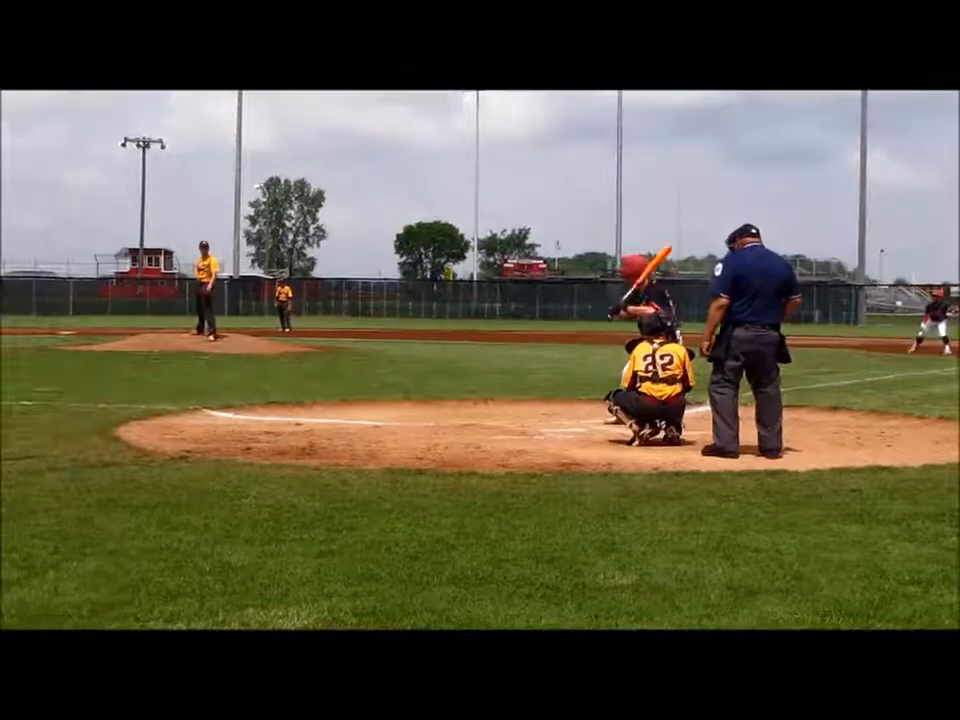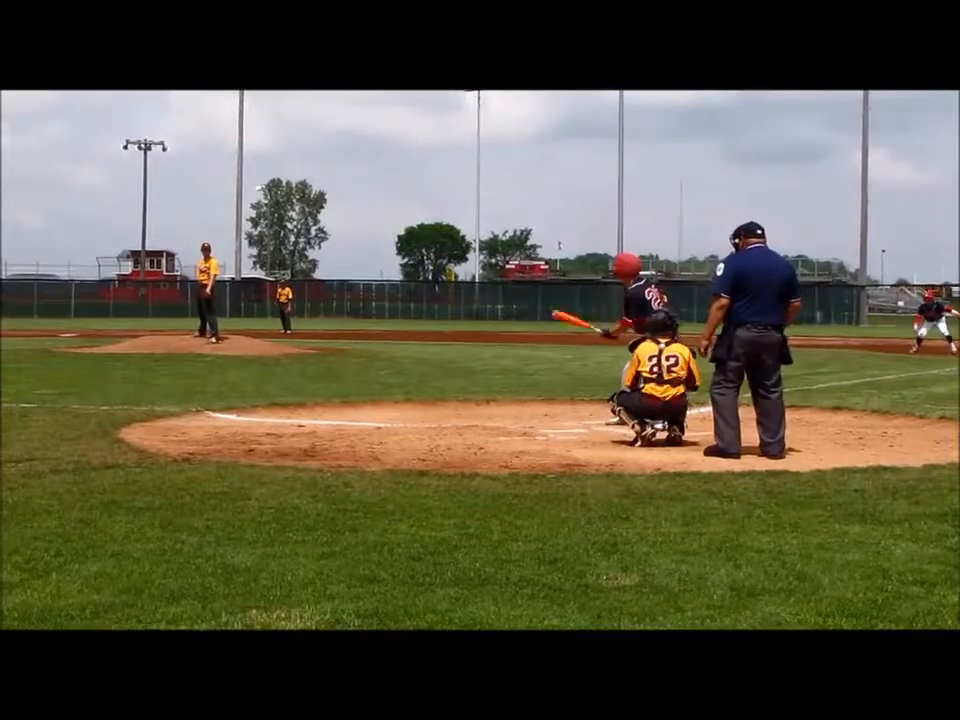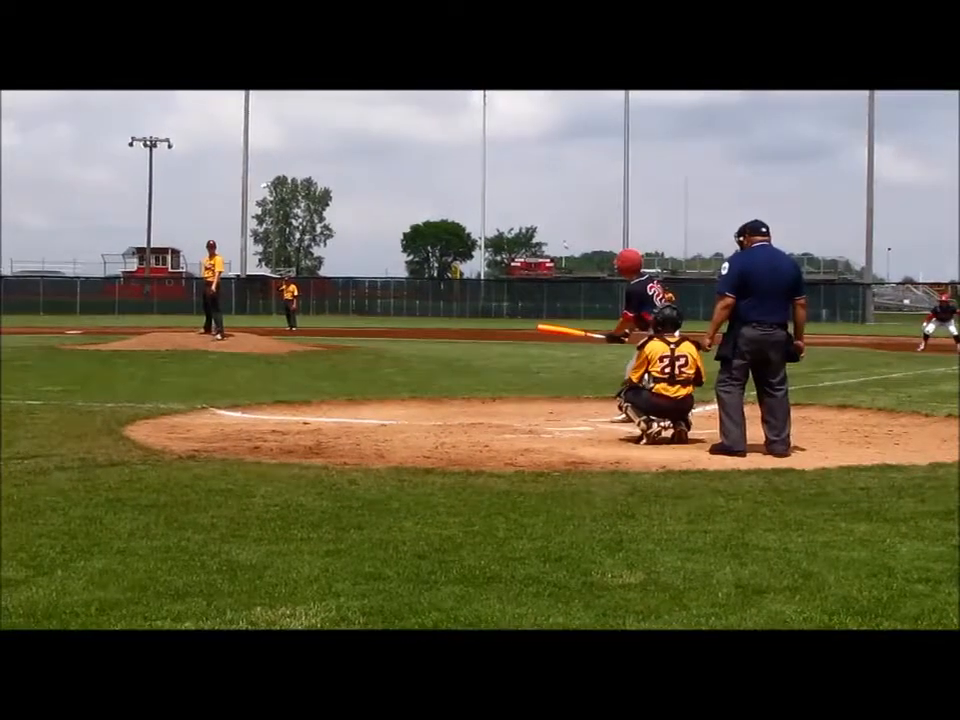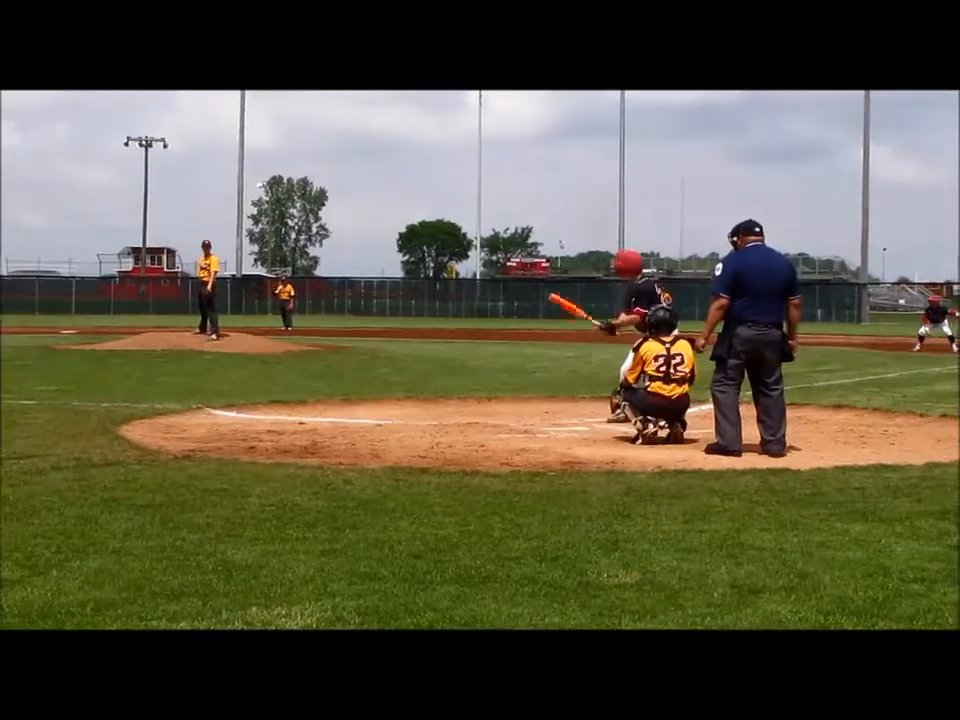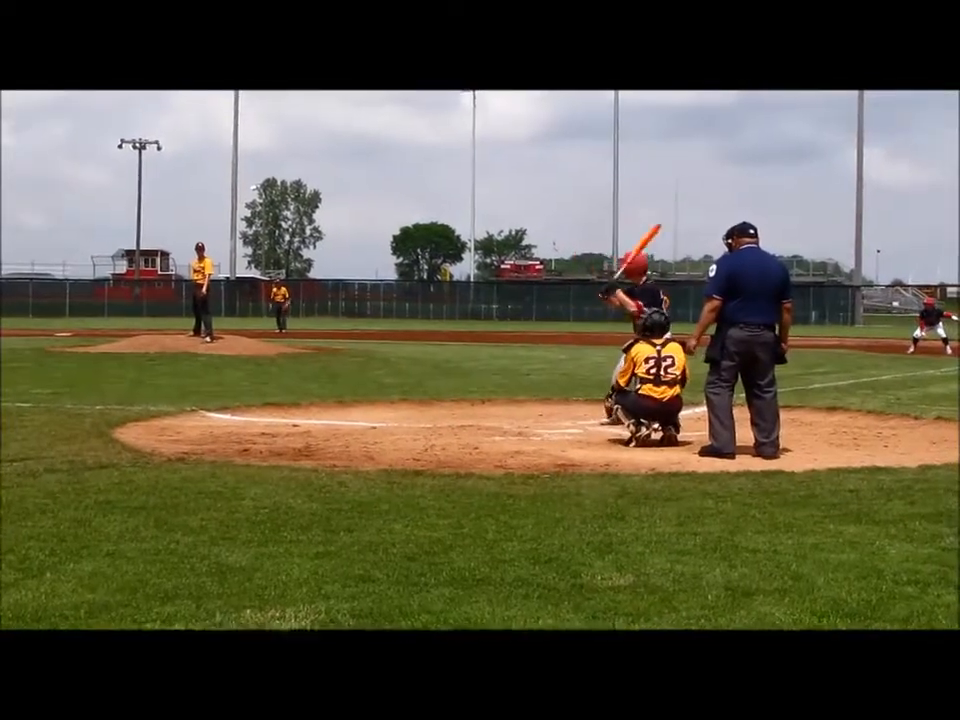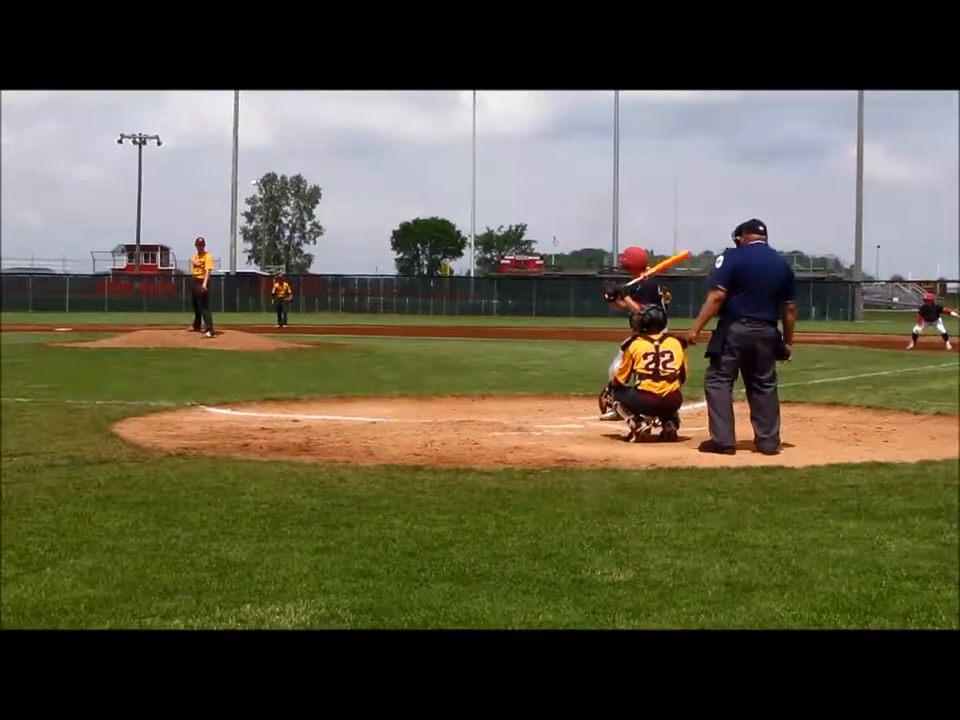
dt=0.4s
person 1, frame 1
left shoulder: (731, 261)
right shoulder: (782, 263)
left elbow: (721, 302)
right elbow: (794, 300)
left wrist: (707, 336)
left hip: (737, 335)
right hip: (769, 336)
left knee: (723, 387)
right knee: (769, 390)
left ankle: (726, 444)
right ankle: (771, 445)
person 1, frame 2
left shoulder: (734, 261)
right shoulder: (784, 265)
left elbow: (721, 303)
right elbow: (795, 305)
left wrist: (706, 337)
left hip: (739, 335)
right hip: (771, 337)
left knee: (724, 388)
right knee: (771, 392)
left ankle: (728, 445)
right ankle: (774, 446)
person 1, frame 3
left shoulder: (738, 260)
right shoulder: (790, 263)
left elbow: (726, 302)
right elbow: (800, 304)
left wrist: (710, 335)
right wrist: (798, 337)
left hip: (744, 334)
right hip: (776, 335)
left knee: (729, 385)
right knee: (776, 389)
left ankle: (733, 443)
right ankle: (779, 444)
person 1, frame 4
left shoulder: (733, 261)
right shoulder: (784, 263)
left elbow: (721, 303)
right elbow: (794, 304)
left wrist: (704, 335)
right wrist: (792, 337)
left hip: (739, 334)
right hip: (772, 335)
left knee: (725, 385)
right knee: (771, 389)
left ankle: (729, 443)
right ankle: (775, 443)
person 1, frame 5
left shoulder: (727, 263)
right shoulder: (778, 266)
left elbow: (713, 305)
right elbow: (786, 308)
left wrist: (695, 337)
right wrist: (783, 340)
left hip: (733, 335)
right hip: (765, 337)
left knee: (719, 387)
right knee: (765, 391)
left ankle: (722, 445)
right ankle: (768, 445)
person 1, frame 6
left shoulder: (732, 256)
right shoulder: (782, 264)
left elbow: (717, 296)
right elbow: (789, 308)
left wrist: (696, 327)
right wrist: (788, 341)
left hip: (735, 330)
right hip: (766, 333)
left knee: (718, 382)
right knee: (765, 386)
left ankle: (723, 439)
right ankle: (768, 440)
